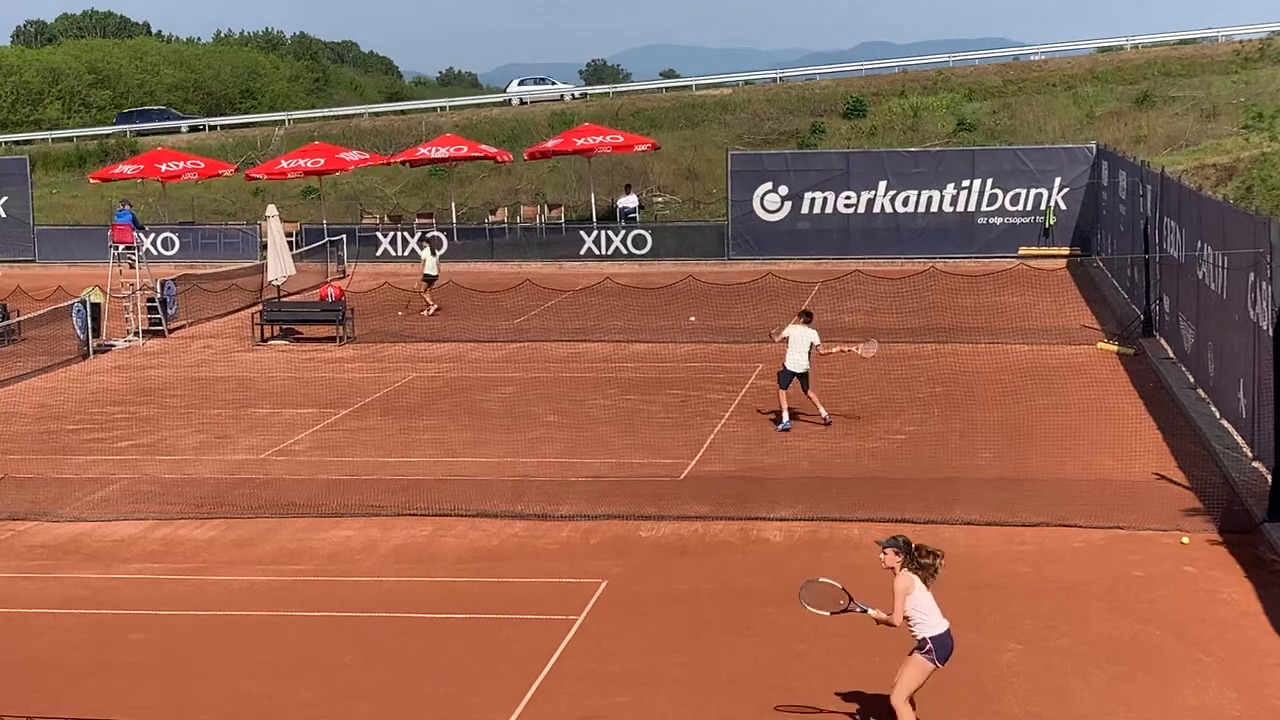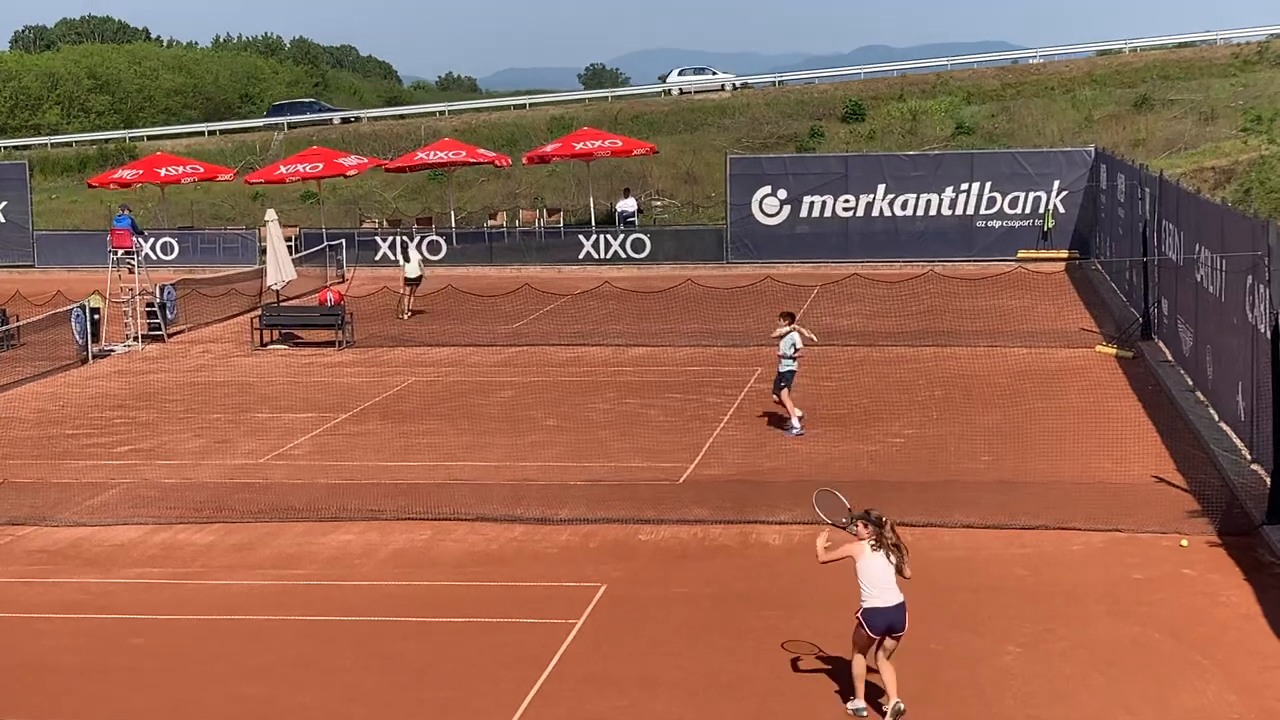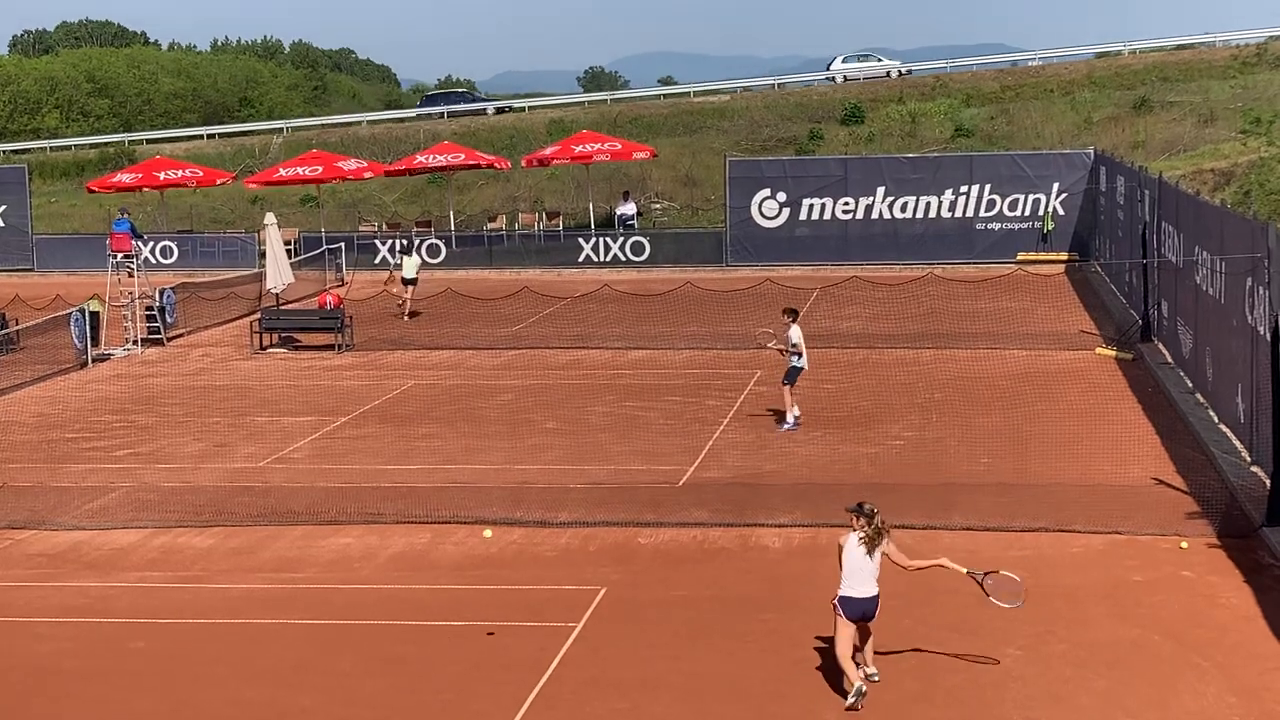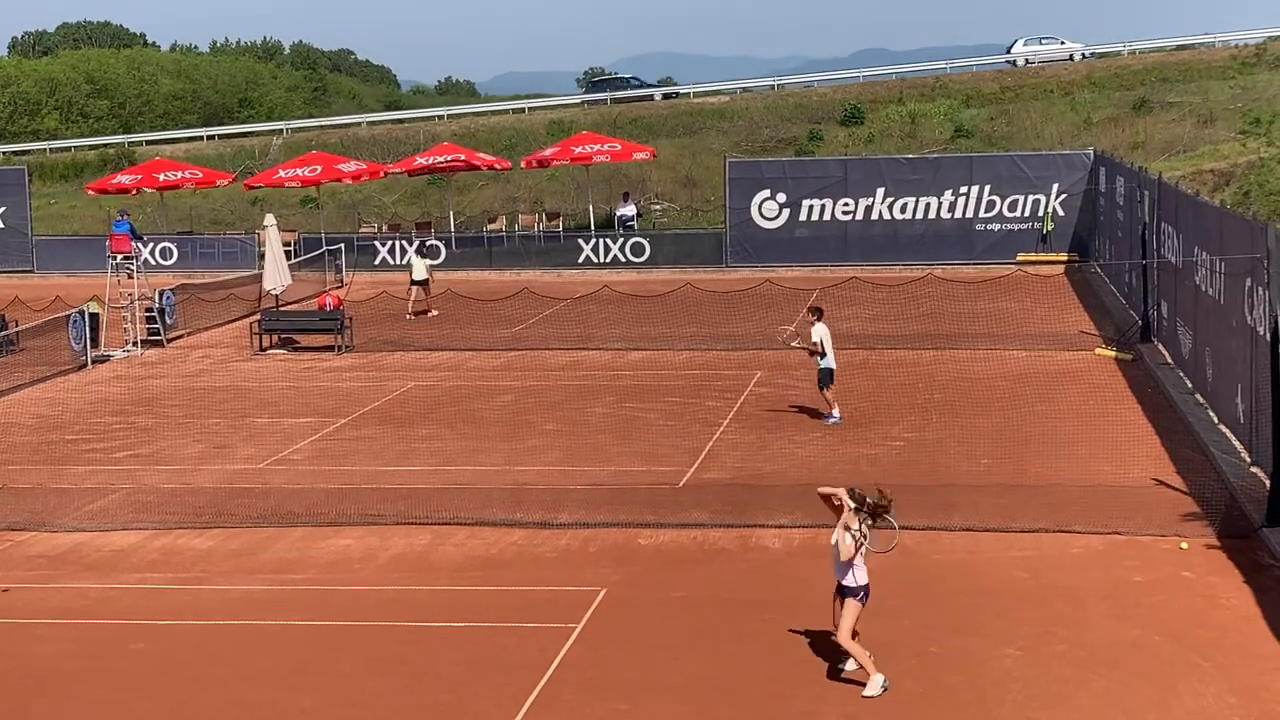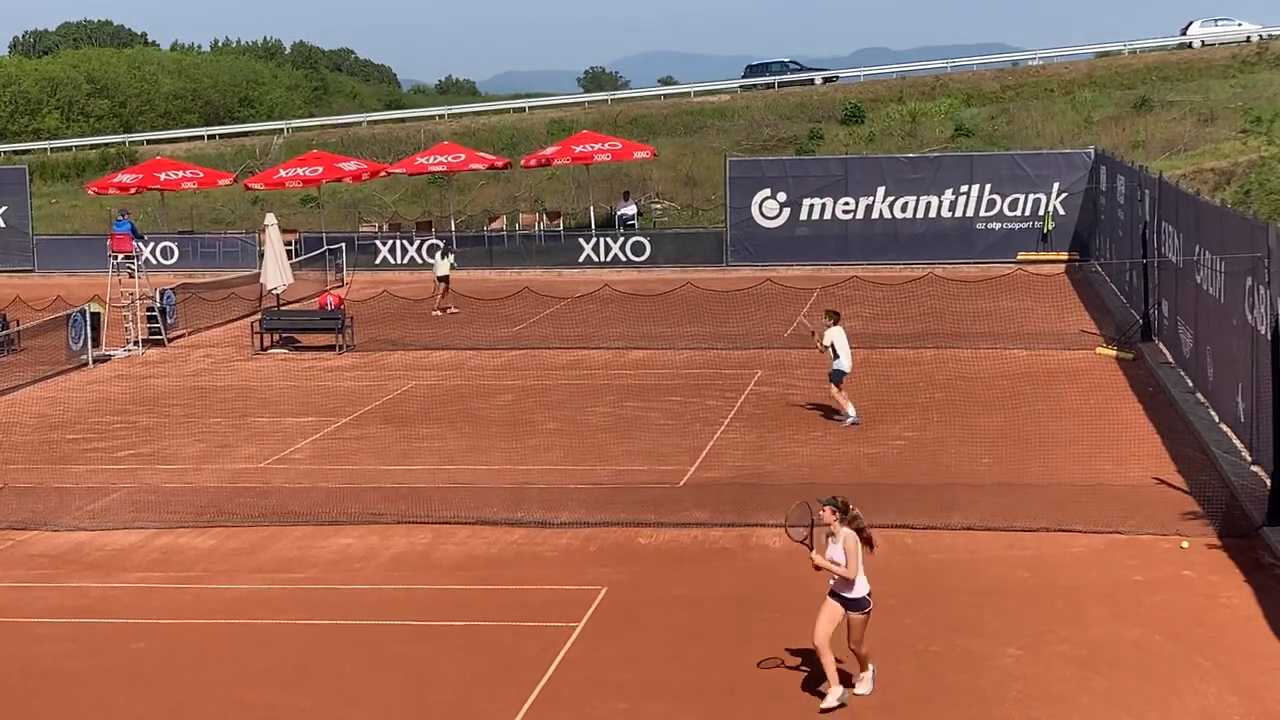
dt=0.5s
person 1, frame 1
left shoulder: (901, 580)
right shoulder: (913, 575)
left elbow: (897, 621)
left wrist: (880, 618)
right wrist: (885, 616)
left hip: (934, 645)
right hip: (933, 641)
left knee: (897, 699)
right knee: (898, 685)
person 1, frame 2
left shoulder: (855, 547)
right shoulder: (892, 548)
left elbow: (822, 557)
right elbow: (907, 574)
left wrist: (820, 545)
left hip: (874, 614)
right hip: (898, 611)
left knee: (858, 654)
right knee: (883, 659)
left ankle: (860, 703)
right ankle: (894, 702)
person 1, frame 3
left shoulder: (844, 540)
right shoulder: (883, 543)
right elbow: (909, 565)
right wrist: (941, 562)
left hip: (847, 601)
right hip: (871, 601)
left knee: (843, 654)
right knee: (864, 631)
left ankle: (857, 684)
right ankle: (870, 669)
person 1, frame 4
left shoulder: (860, 530)
right shoulder: (844, 516)
left elbow: (845, 557)
right elbow: (821, 492)
left wrist: (841, 529)
right wrist: (837, 492)
left hip: (857, 589)
right hip: (842, 585)
left knee: (843, 639)
right knee: (841, 628)
left ankle: (877, 677)
right ankle: (860, 656)
person 1, frame 5
left shoulder: (849, 537)
right shoulder: (830, 534)
left elbow: (851, 575)
left wrist: (824, 562)
right wrist: (819, 560)
left hip: (858, 598)
right hip: (837, 594)
left knee: (855, 645)
right knee: (819, 641)
left ankle: (866, 671)
right ankle: (836, 691)
